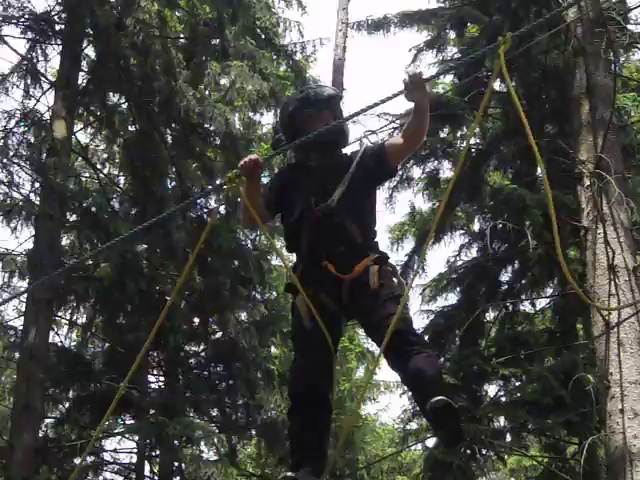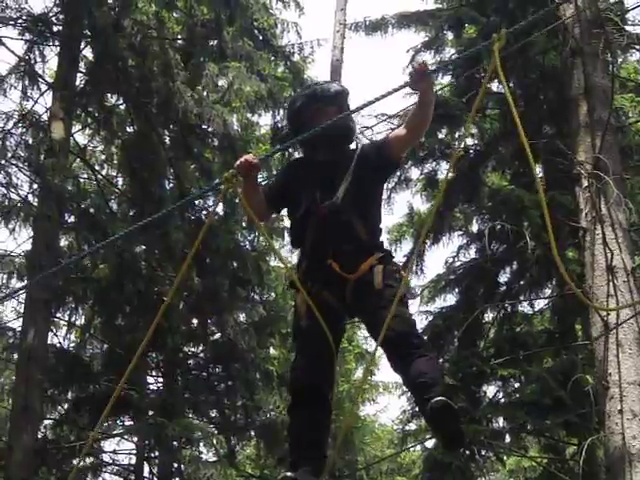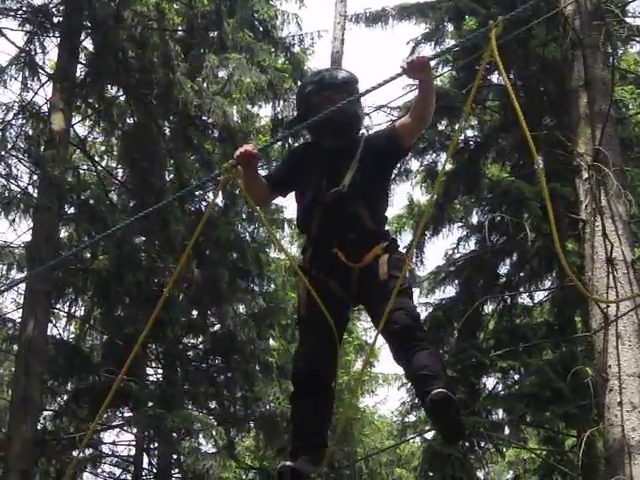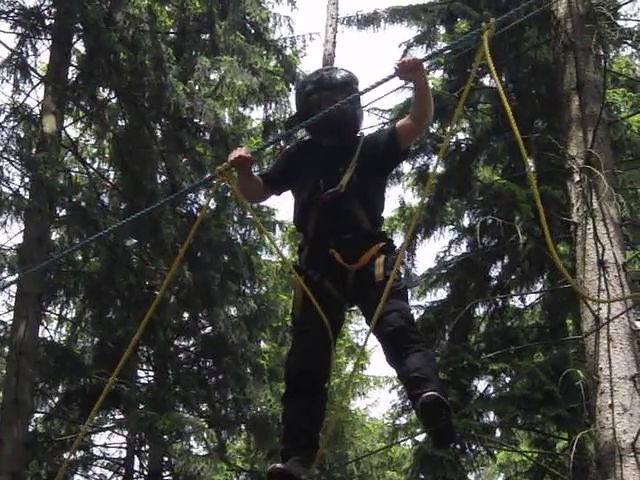
dt=0.5s
person 1, frame 1
left shoulder: (361, 163)
right shoulder: (291, 177)
left elbow: (408, 142)
right elbow: (255, 218)
left wrist: (421, 102)
right wrist: (252, 181)
left hip: (367, 274)
right hip: (314, 284)
left knee: (401, 336)
right knee: (309, 375)
person 1, frame 2
left shoulder: (367, 159)
right shoulder: (296, 172)
left elbow: (411, 133)
right elbow: (258, 214)
left wrist: (425, 93)
right wrist: (249, 180)
left hip: (371, 272)
right hip: (318, 281)
left knee: (402, 336)
right knee: (310, 373)
person 1, frame 3
left shoulder: (374, 147)
right shoulder: (303, 157)
left elbow: (419, 120)
right elbow: (261, 197)
left wrist: (424, 81)
right wrist: (249, 169)
left hip: (376, 261)
right hip: (323, 269)
left knee: (404, 327)
right knee: (312, 361)
person 1, frame 4
left shoulder: (373, 146)
right shoulder: (301, 156)
left elbow: (419, 120)
right elbow: (257, 193)
left wrist: (419, 80)
right wrist: (244, 170)
left hip: (372, 260)
right hip: (319, 267)
left knee: (398, 329)
right knee: (306, 360)
